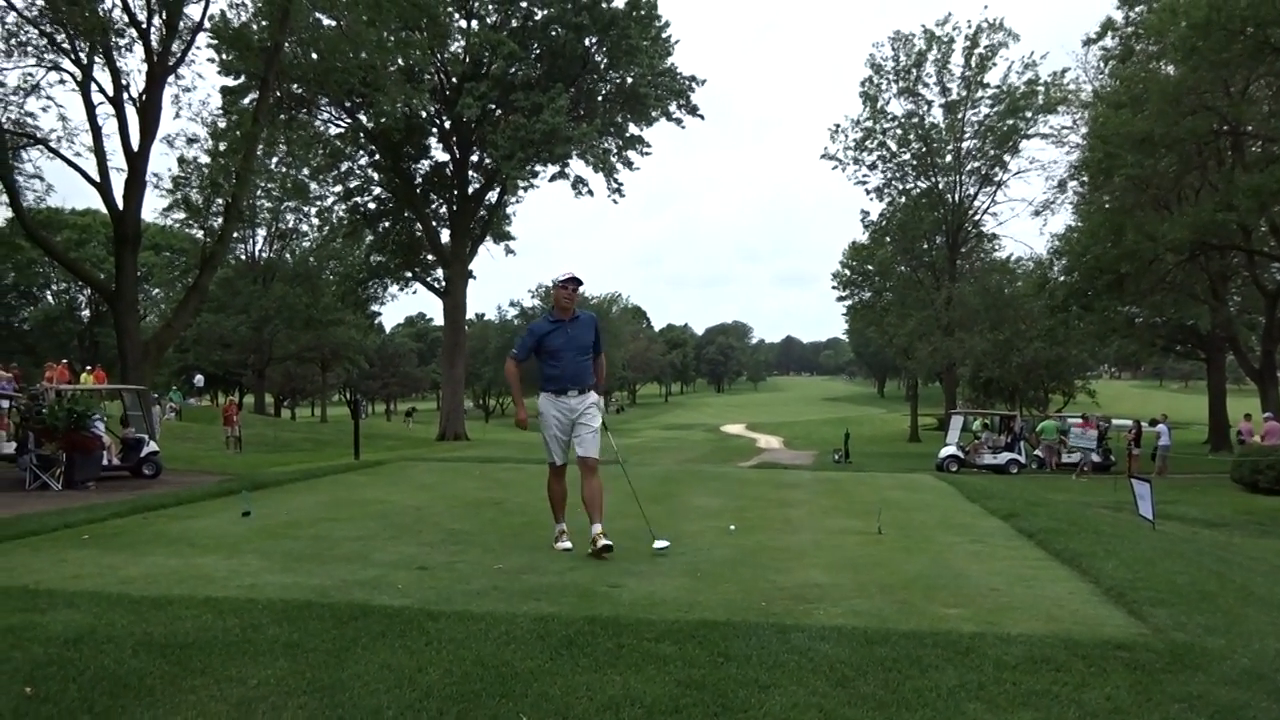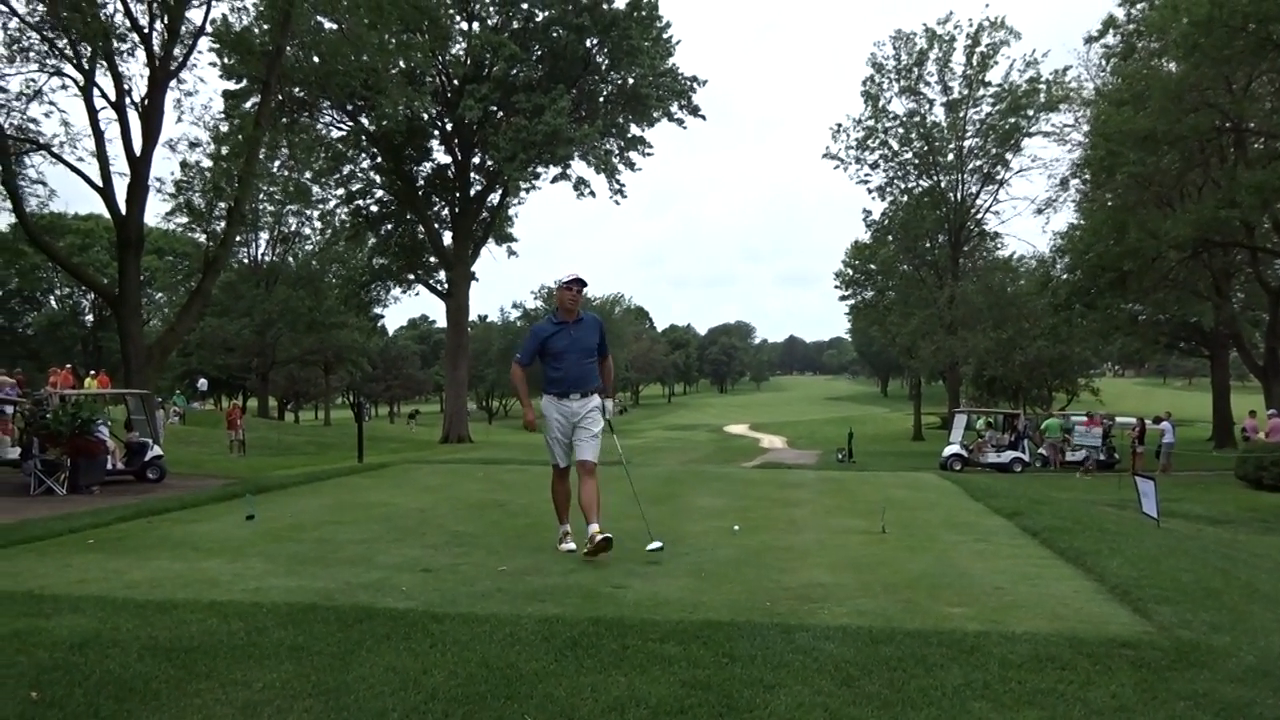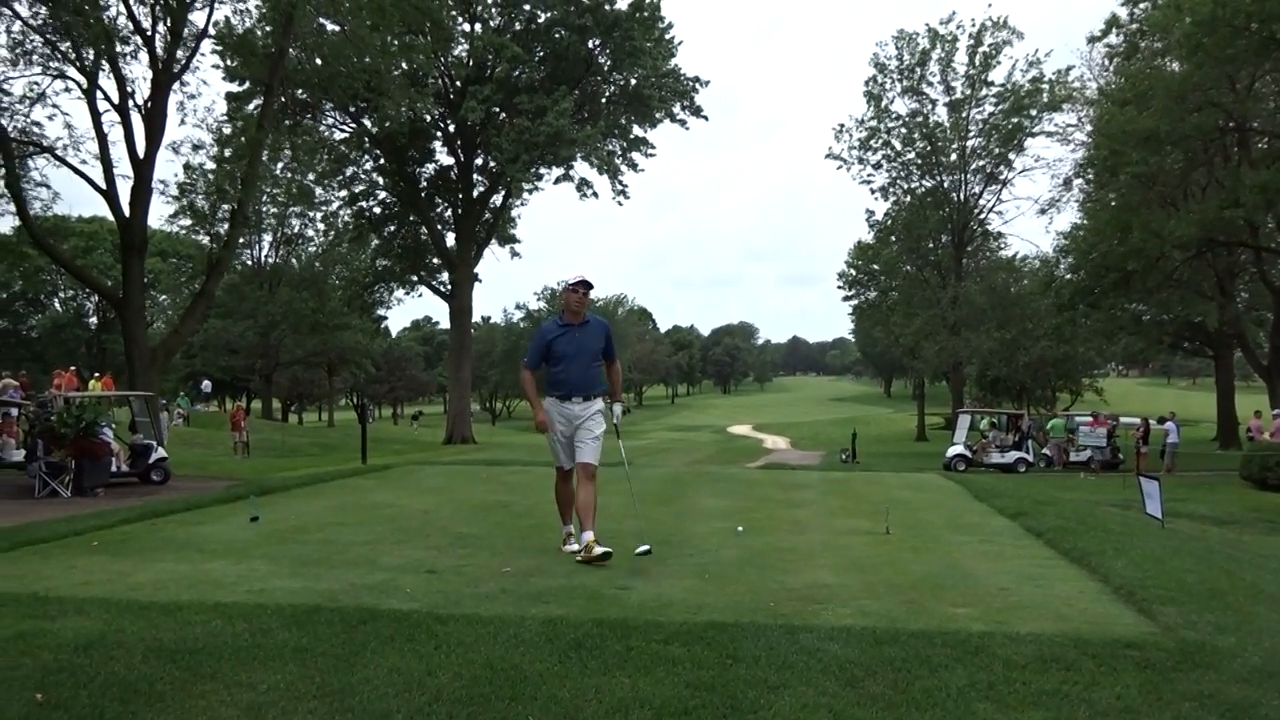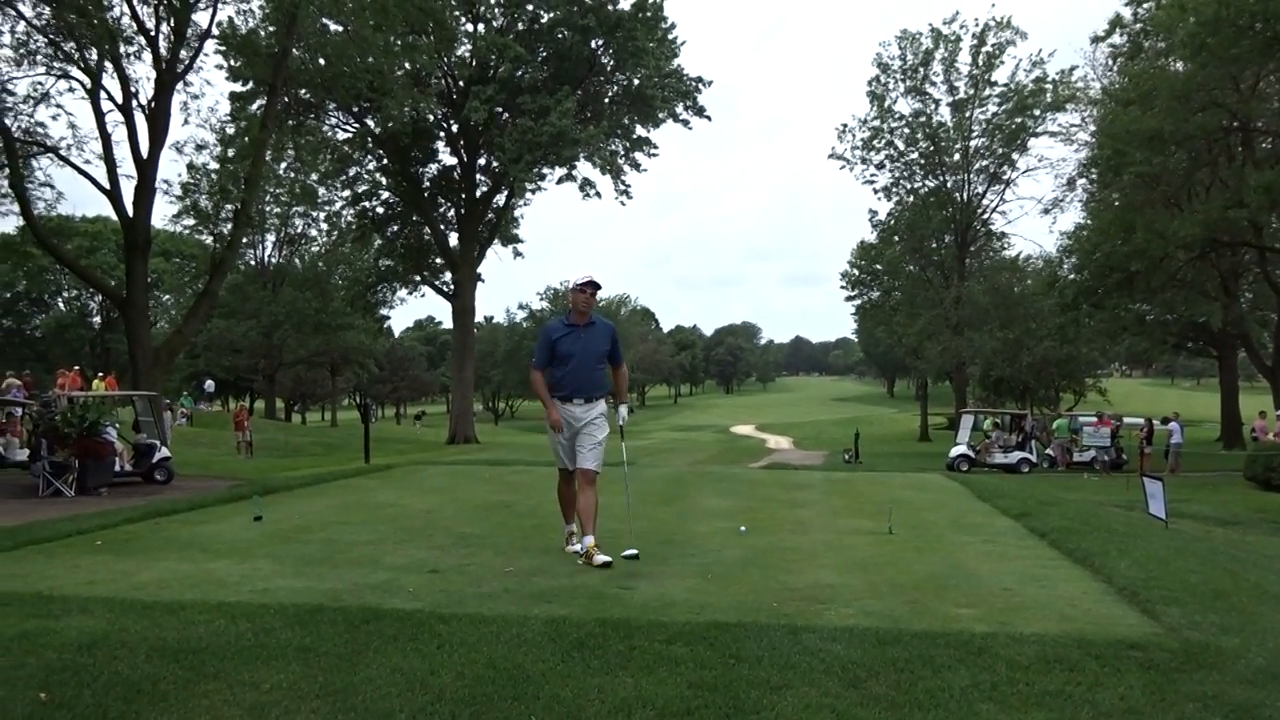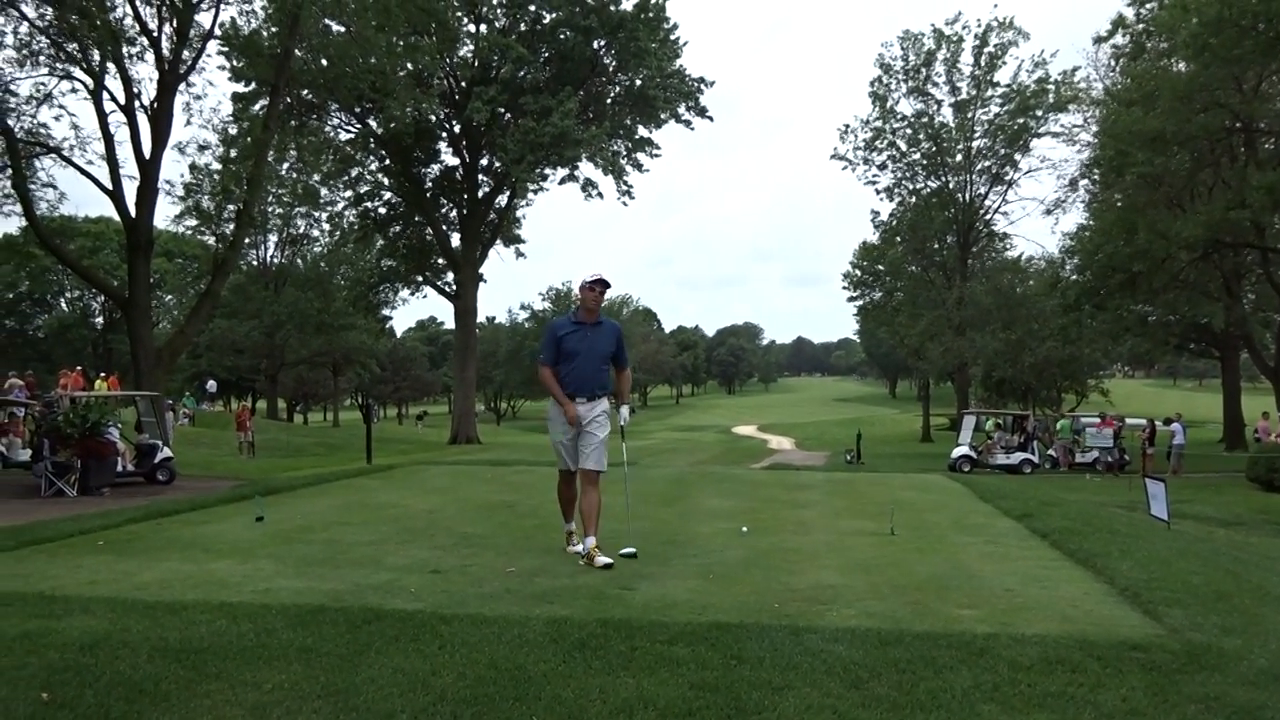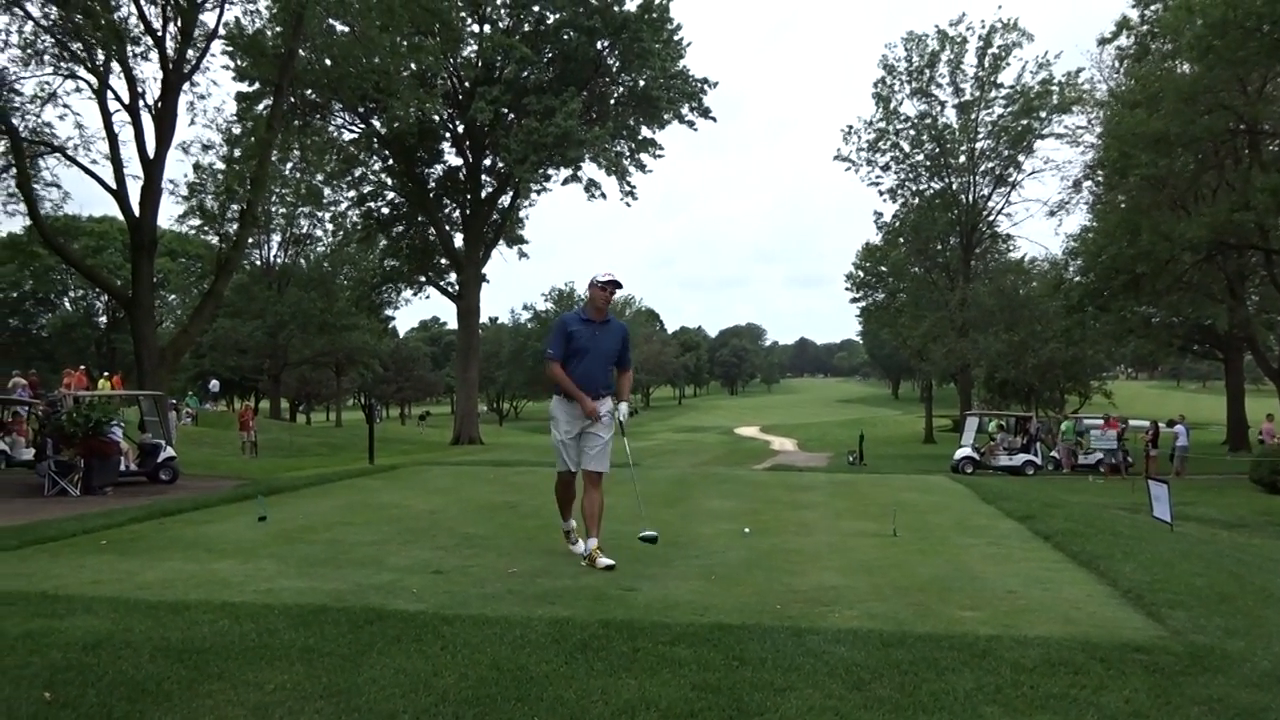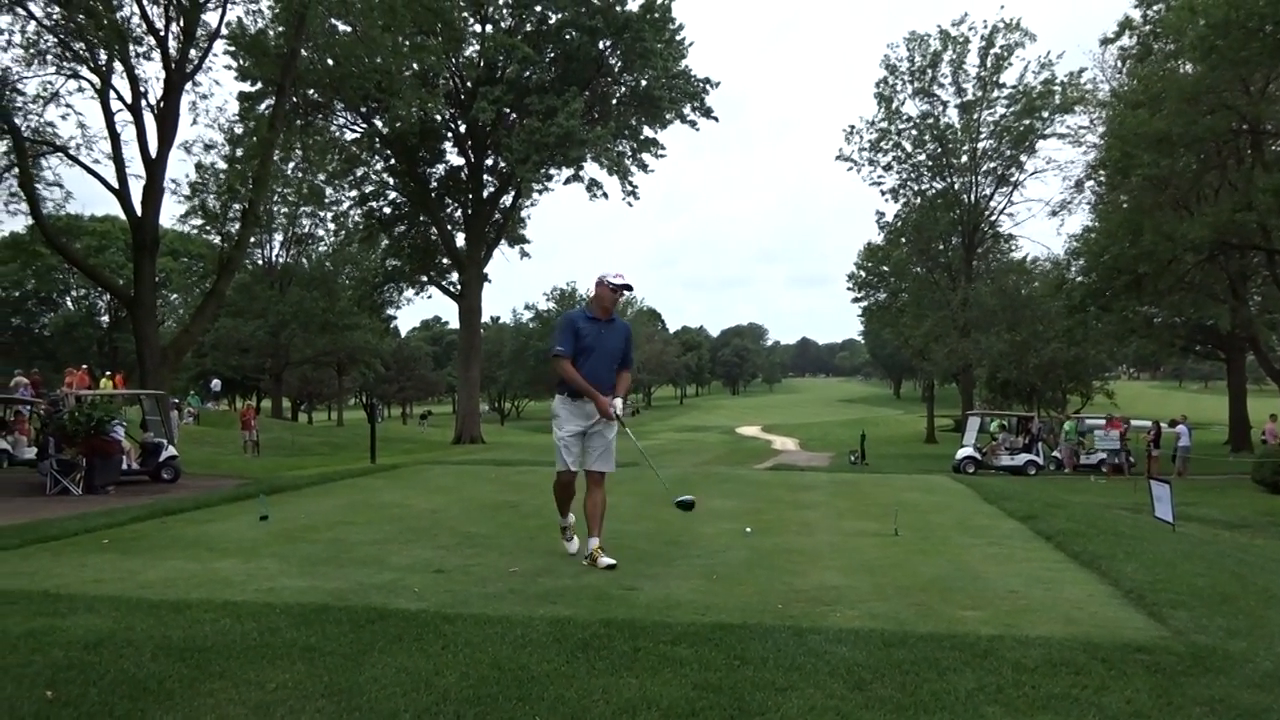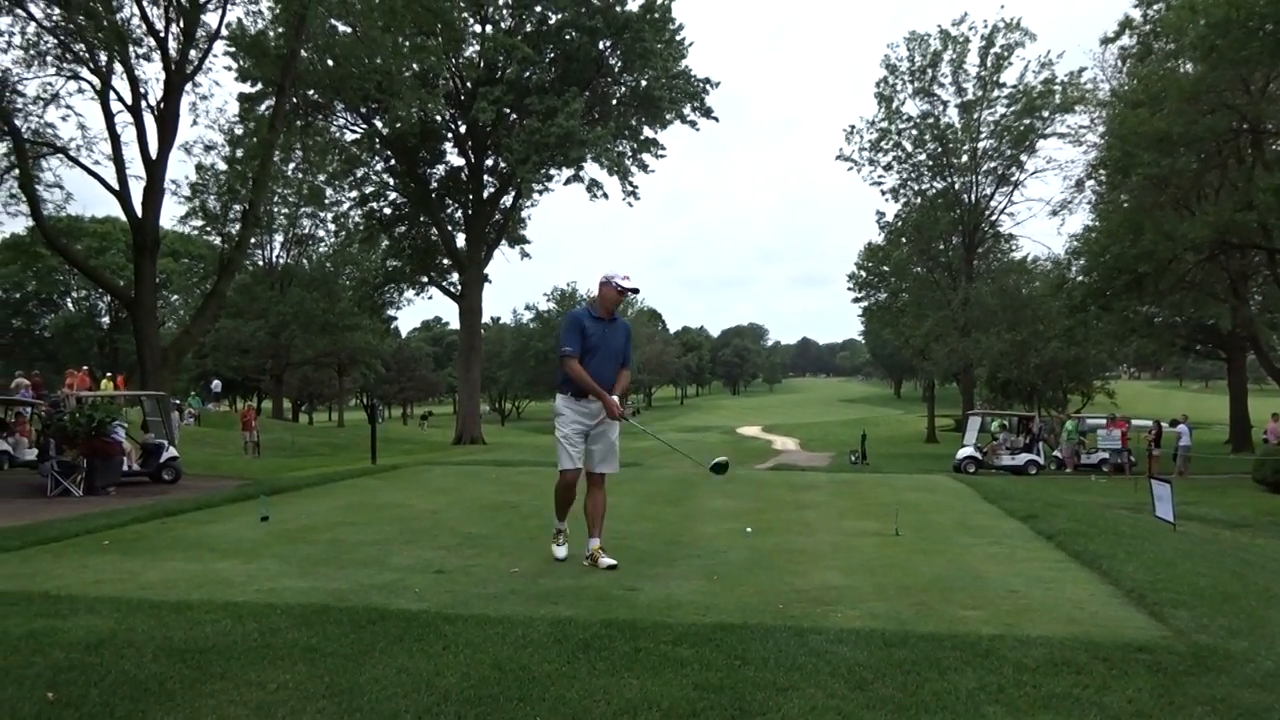
dt=0.1s
person 1, frame 1
left shoulder: (590, 321)
right shoulder: (538, 328)
left elbow: (598, 357)
right elbow: (512, 363)
left wrist: (599, 393)
right wrist: (519, 406)
left hip: (586, 402)
right hip: (553, 403)
left knee: (589, 466)
right knee: (557, 469)
left ankle: (598, 533)
right ankle: (560, 530)
person 1, frame 2
left shoulder: (594, 323)
right shoulder: (541, 329)
left elbow: (605, 360)
right elbow: (517, 368)
left wrist: (608, 397)
right wrist: (527, 408)
left hip: (589, 404)
right hip: (556, 406)
left knee: (587, 469)
right knee: (561, 471)
left ankle: (594, 534)
right ankle: (565, 531)
person 1, frame 3
left shoulder: (601, 327)
right shoulder: (546, 331)
left elbow: (613, 364)
right elbow: (527, 372)
left wrist: (617, 401)
right wrist: (538, 410)
left hip: (592, 408)
right hip: (557, 408)
left knee: (587, 473)
right knee: (564, 473)
left ankle: (588, 542)
right ankle: (568, 532)
person 1, frame 4
left shoulder: (607, 329)
right shoulder: (552, 330)
left elbow: (619, 368)
right elbow: (537, 372)
left wrist: (623, 404)
right wrist: (550, 409)
left hip: (594, 410)
right hip: (561, 409)
left knee: (588, 478)
right knee: (567, 475)
left ankle: (589, 547)
right ankle: (570, 531)
person 1, frame 5
left shoulder: (613, 330)
right shoulder: (558, 326)
left elbow: (623, 369)
right elbow: (544, 370)
left wrist: (625, 404)
right wrist: (566, 404)
left hip: (597, 409)
right hip: (564, 409)
left knee: (591, 478)
right knee: (567, 474)
left ankle: (590, 547)
right ankle: (569, 530)
person 1, frame 6
left shoulder: (620, 329)
right shoulder: (566, 322)
left elbow: (625, 371)
right elbow: (553, 366)
left wrist: (623, 402)
right wrist: (582, 400)
left hip: (602, 409)
right hip: (568, 407)
left knee: (594, 479)
right knee: (566, 476)
left ankle: (592, 549)
right ankle: (568, 525)
person 1, frame 7
left shoulder: (623, 329)
right shoulder: (572, 320)
left elbow: (625, 370)
right elbow: (562, 365)
left wrist: (617, 399)
right wrist: (597, 397)
left hip: (603, 410)
right hip: (569, 406)
left knee: (596, 479)
right knee: (566, 476)
left ankle: (594, 547)
right ankle: (566, 521)
person 1, frame 8
left shoulder: (624, 328)
right shoulder: (576, 319)
left elbow: (625, 369)
right elbow: (570, 365)
left wrist: (615, 397)
right wrist: (603, 397)
left hip: (605, 409)
right hip: (571, 405)
left knee: (597, 480)
right knee: (569, 476)
left ankle: (594, 548)
right ankle: (560, 527)
